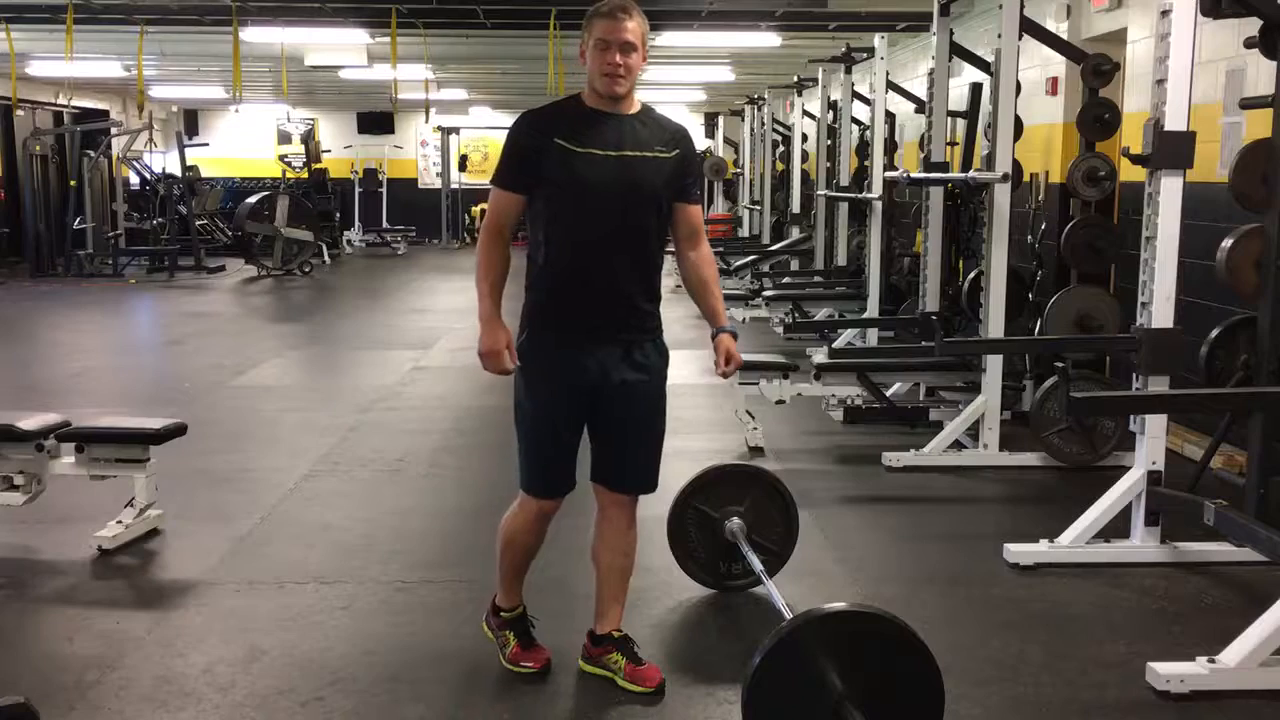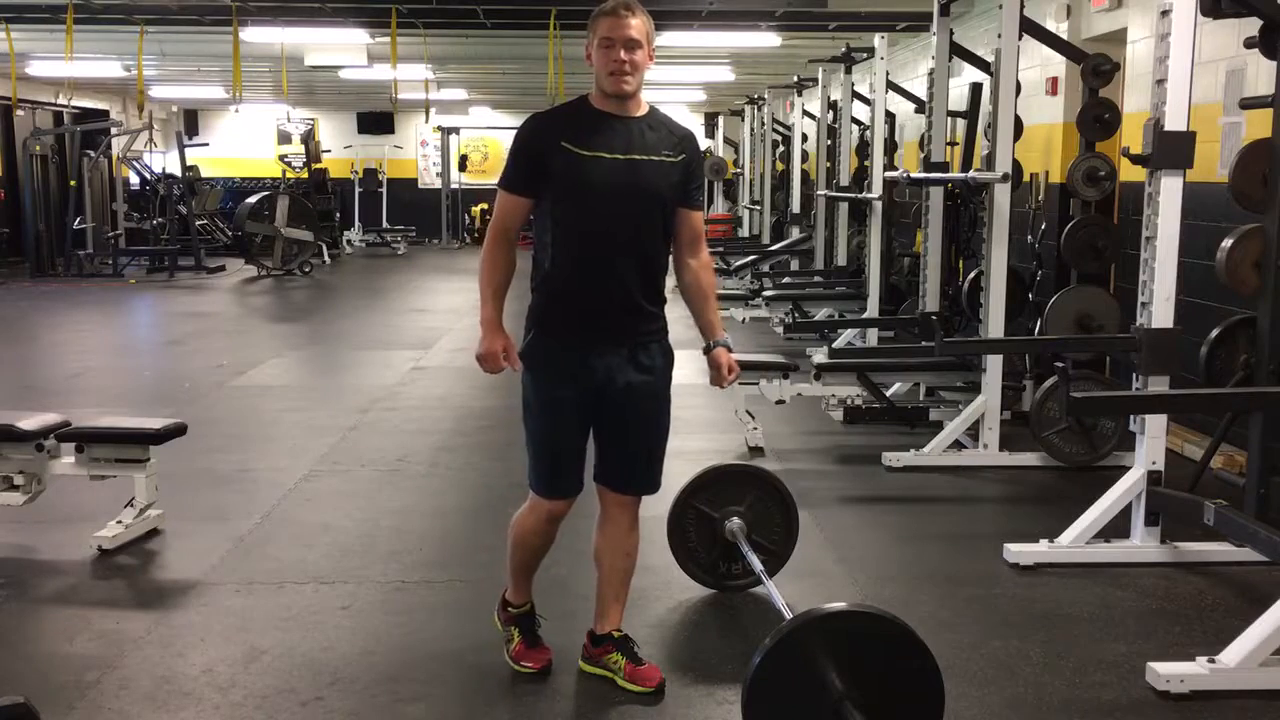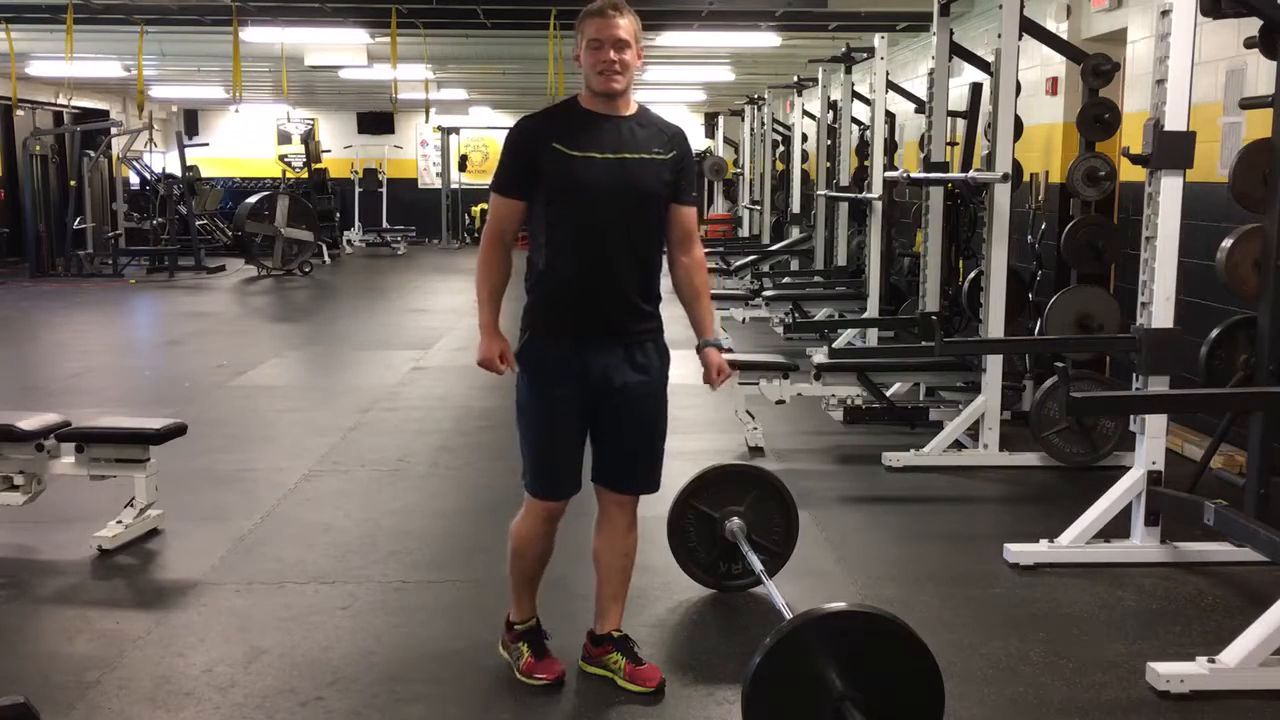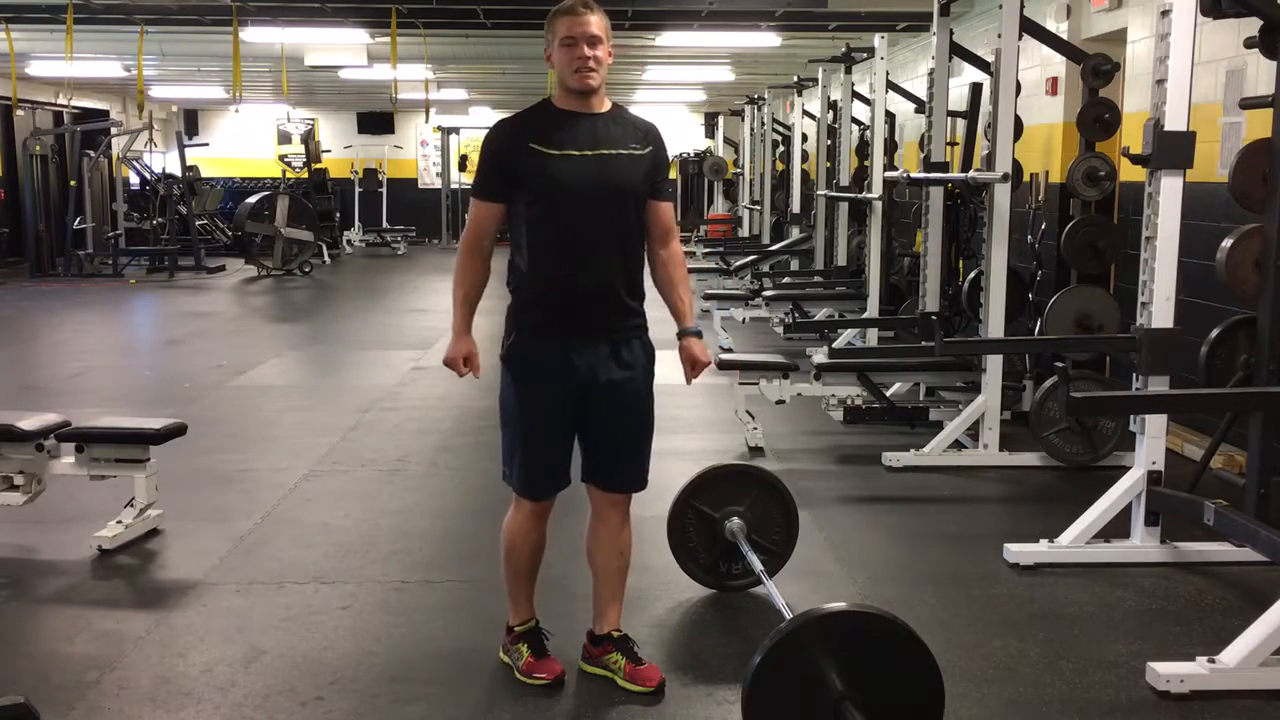
dt=0.3s
person 1, frame 1
left shoulder: (671, 142)
right shoulder: (540, 130)
left elbow: (692, 244)
right elbow: (496, 229)
left wrist: (721, 326)
right wrist: (490, 320)
left hip: (636, 350)
right hip: (552, 347)
left knee: (620, 498)
right knee: (541, 497)
left ankle: (605, 640)
right ankle: (506, 611)
person 1, frame 2
left shoulder: (678, 145)
right shoulder: (548, 132)
left elbow: (691, 252)
right elbow: (503, 232)
left wrist: (715, 339)
right wrist: (491, 323)
left hip: (641, 351)
right hip: (558, 347)
left knee: (623, 500)
right knee: (552, 498)
left ankle: (606, 638)
right ankle: (516, 605)
person 1, frame 3
left shoulder: (668, 143)
right shoulder: (538, 134)
left elbow: (685, 249)
right elbow: (498, 238)
left wrist: (708, 338)
right wrist: (489, 327)
left hip: (637, 350)
right hip: (554, 349)
left knee: (622, 499)
right knee: (547, 499)
left ankle: (606, 640)
right ankle: (520, 627)
person 1, frame 4
left shoulder: (643, 138)
right shoulder: (515, 137)
left elbow: (664, 242)
right elbow: (477, 240)
left wrist: (688, 328)
right wrist: (461, 328)
left hip: (622, 348)
right hip: (538, 348)
left knee: (613, 498)
right knee: (533, 499)
left ankle: (606, 639)
right ankle: (521, 630)
